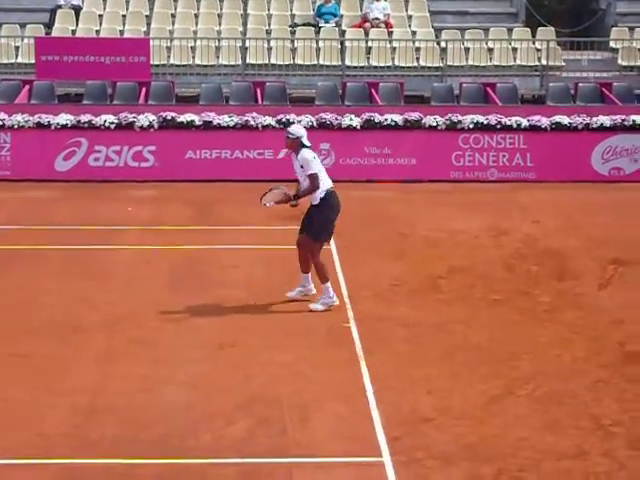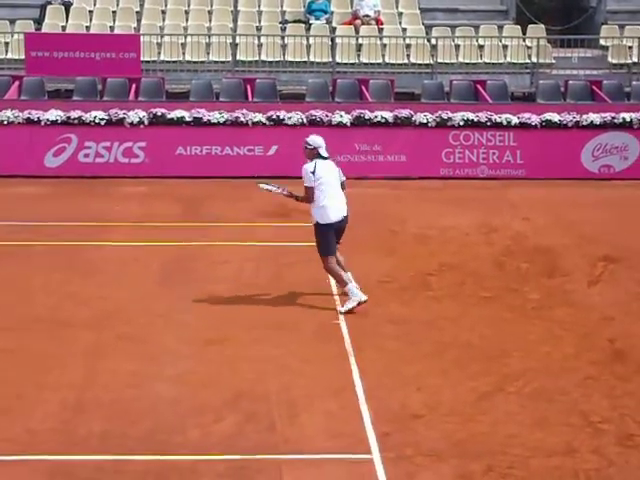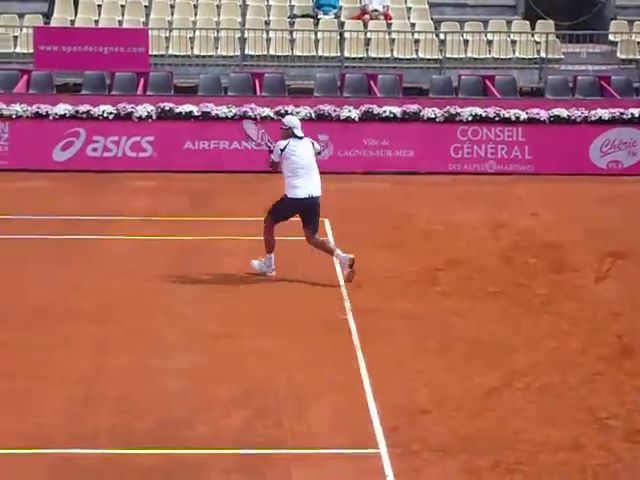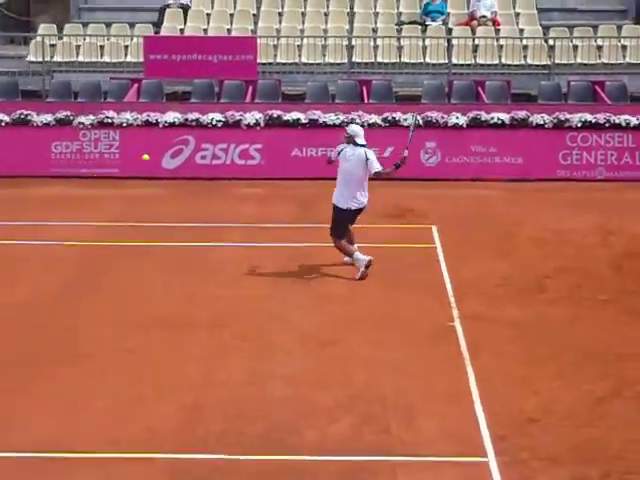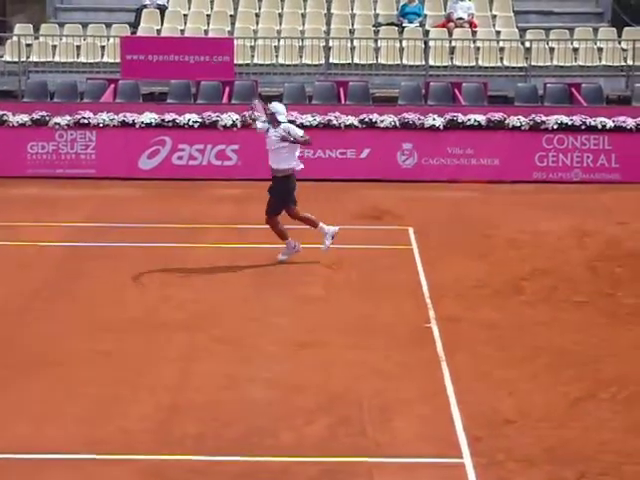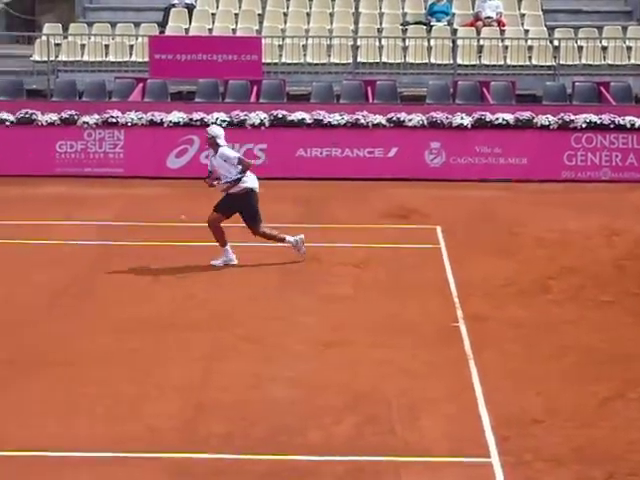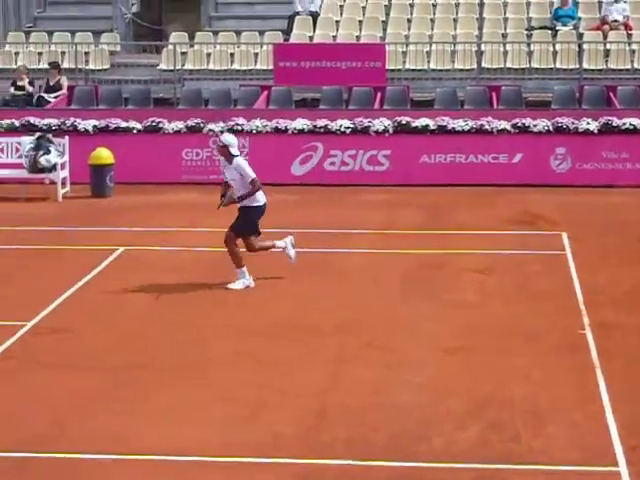
dt=0.4s
person 1, frame 1
left shoulder: (306, 156)
right shoulder: (296, 155)
left elbow: (315, 185)
left wrist: (294, 197)
right wrist: (295, 196)
left hip: (327, 203)
right hip: (318, 203)
left knee: (313, 251)
right knee: (302, 243)
left ankle: (329, 296)
right ankle: (306, 286)
person 1, frame 2
left shoulder: (309, 167)
right shoulder: (331, 165)
left elbow: (309, 198)
right elbow: (343, 186)
left wrist: (295, 197)
left hip: (325, 220)
right hip: (341, 216)
left knee: (329, 263)
right knee: (330, 252)
left ankle: (355, 294)
right ankle: (350, 284)
person 1, frame 3
left shoulder: (281, 145)
right shoulder: (309, 142)
left elbow: (274, 168)
right elbow: (319, 150)
left wrist: (273, 154)
left hip: (295, 196)
right hip: (314, 197)
left knee: (269, 222)
right knee: (312, 237)
left ankle: (268, 264)
right ankle: (343, 258)
person 1, frame 4
left shoulder: (341, 149)
right shoulder: (367, 154)
left elbow: (329, 161)
right elbow: (379, 175)
right wrist: (398, 165)
left hip: (341, 203)
right hip: (360, 203)
left knee: (337, 239)
right knee: (344, 226)
left ankle: (362, 259)
right ankle: (355, 256)
person 1, frame 5
left shoulder: (287, 128)
right shoulder: (268, 127)
left elbow: (308, 140)
right elbow: (255, 124)
left wrist: (292, 139)
left hip: (284, 179)
right hip: (278, 178)
left knee: (271, 219)
right knee: (293, 213)
left ankle: (291, 246)
right ankle: (327, 230)
person 1, frame 6
left shoulder: (224, 152)
right shoulder: (213, 155)
left elbow: (247, 164)
right elbow: (212, 174)
left wrist: (233, 182)
right wrist: (210, 180)
left hip: (247, 193)
right hip: (233, 194)
left knee: (258, 231)
right knee: (212, 221)
left ankle: (294, 241)
right ankle: (228, 256)
person 1, frame 7
left shoulder: (240, 163)
right shoulder: (225, 163)
left elbow: (257, 186)
right elbow: (226, 183)
left wrist: (236, 200)
right wrist: (223, 196)
left hip: (253, 206)
right hip: (247, 206)
left knee: (229, 240)
right knee: (252, 246)
left ankle: (244, 278)
right ankle: (285, 243)
